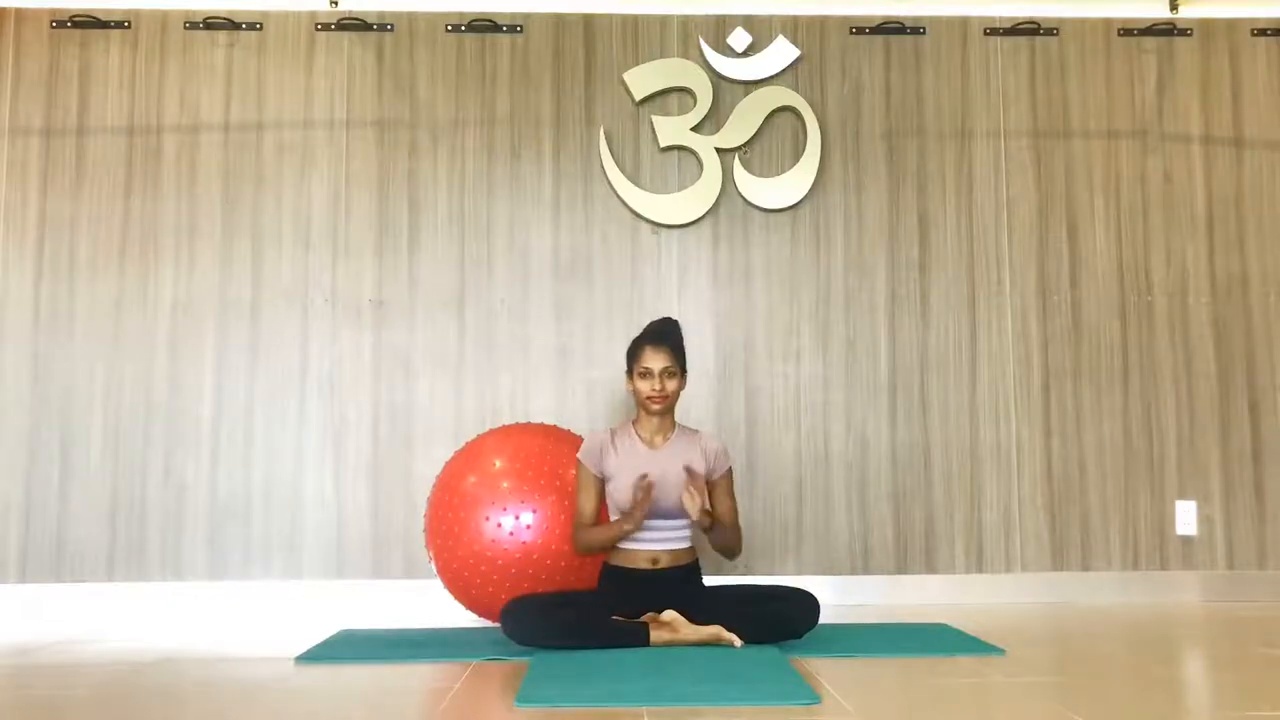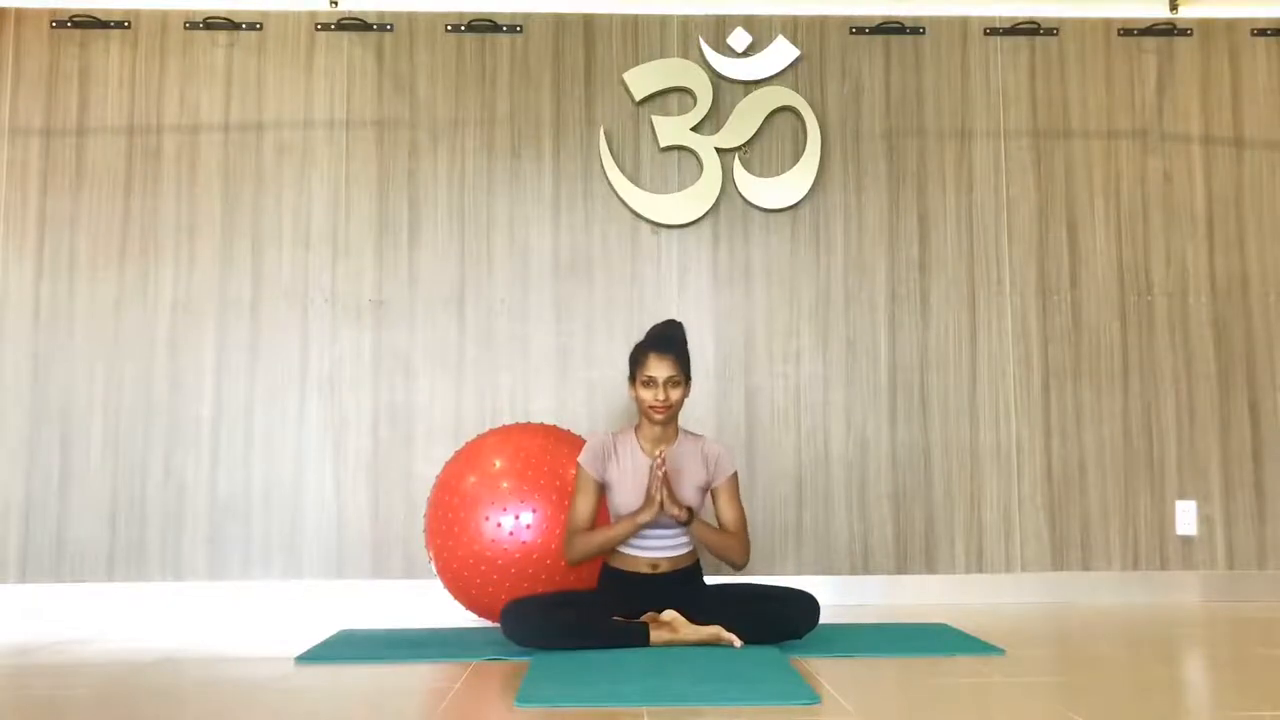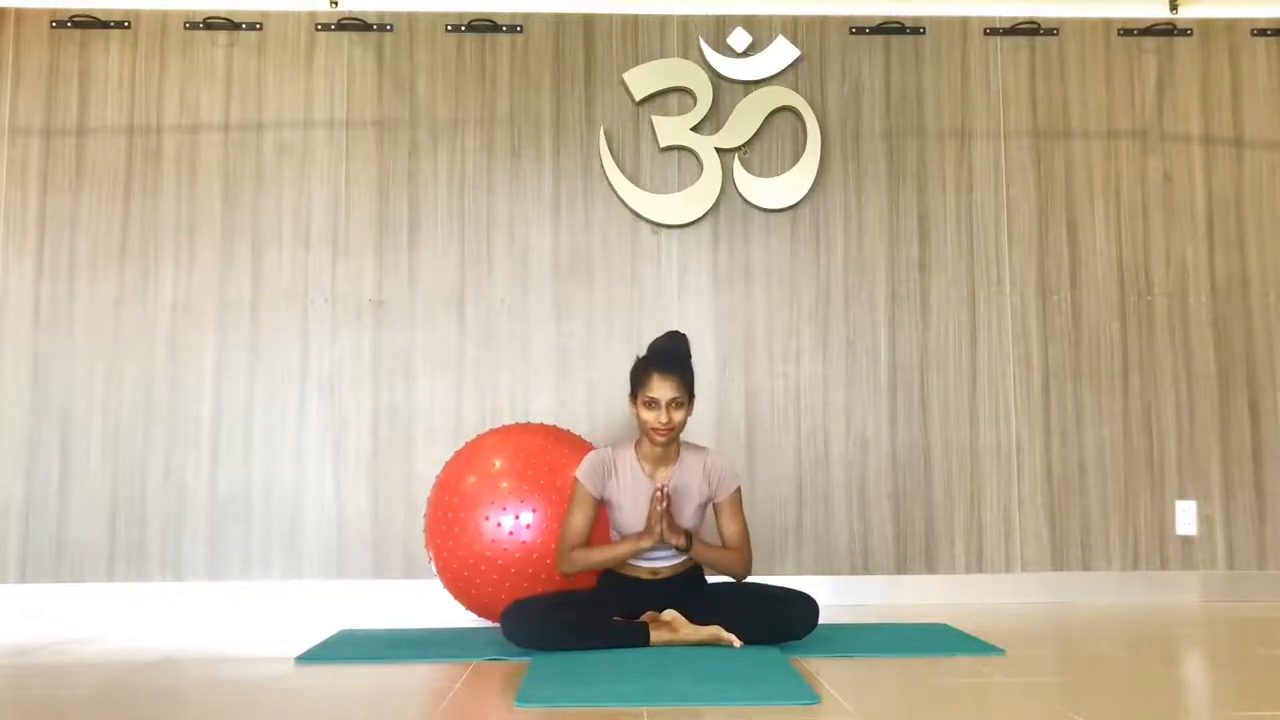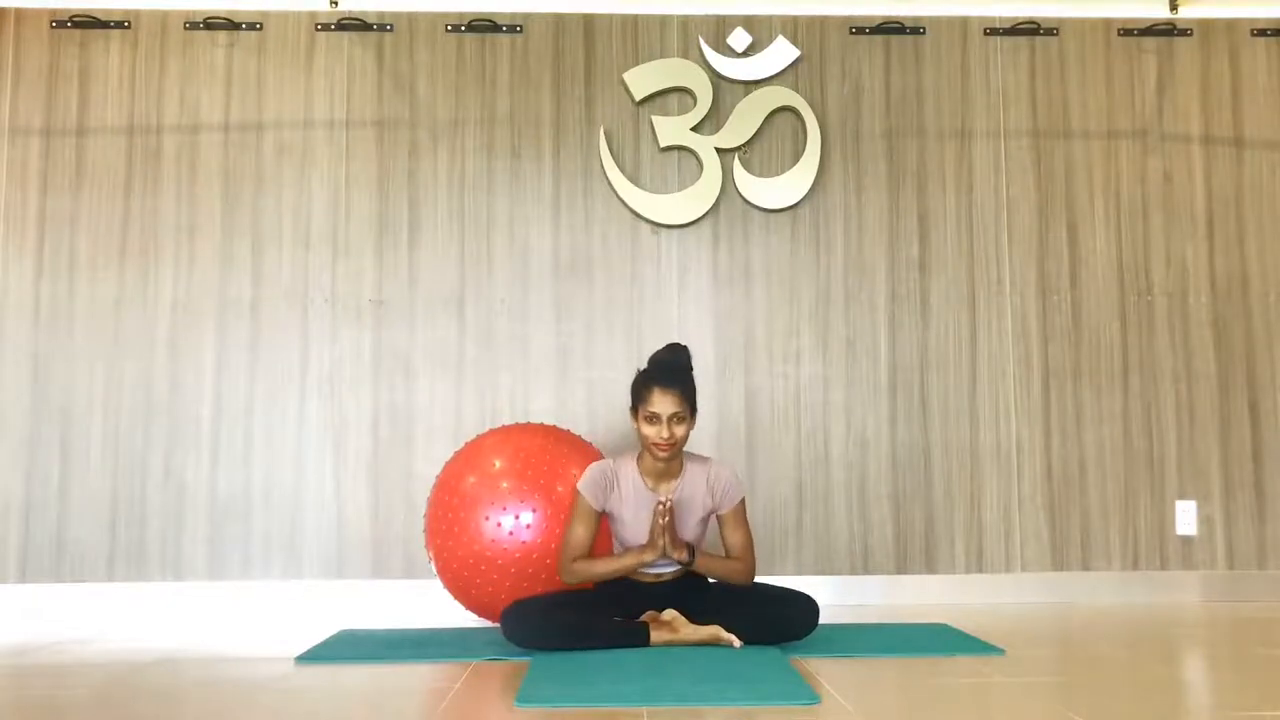
dt=0.3s
person 1, frame 1
left shoulder: (708, 448)
right shoulder: (600, 445)
left elbow: (732, 547)
right elbow: (582, 539)
left wrist: (705, 519)
right wrist: (631, 520)
left hip: (686, 588)
right hip: (619, 589)
left knee: (802, 608)
right knee: (517, 617)
right ankle: (673, 633)
person 1, frame 2
left shoulder: (710, 454)
right shoulder: (602, 450)
left elbow: (739, 555)
right elbow: (573, 549)
left wrist: (682, 512)
right wrist: (643, 513)
left hip: (687, 589)
right hip: (619, 590)
left knee: (802, 608)
right knee: (518, 618)
left ankle: (639, 627)
right ankle: (673, 631)
person 1, frame 3
left shoulder: (713, 468)
right shoulder: (601, 465)
left elbow: (741, 564)
right elbow: (568, 560)
left wrist: (681, 538)
right wrist: (643, 539)
left hip: (688, 591)
right hip: (619, 594)
left knee: (801, 611)
right knee: (518, 620)
left ankle: (635, 628)
right ankle: (671, 633)
person 1, frame 4
left shoulder: (718, 478)
right shoulder: (603, 476)
left elbow: (744, 571)
right elbow: (570, 569)
left wrist: (683, 552)
right wrist: (646, 552)
left hip: (689, 593)
right hip: (621, 595)
left knee: (801, 611)
right knee: (518, 620)
left ankle: (643, 628)
right ankle: (669, 632)
